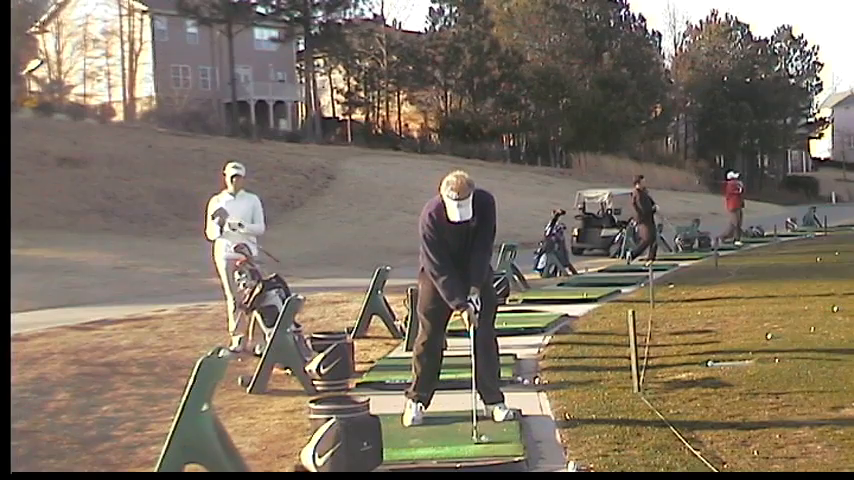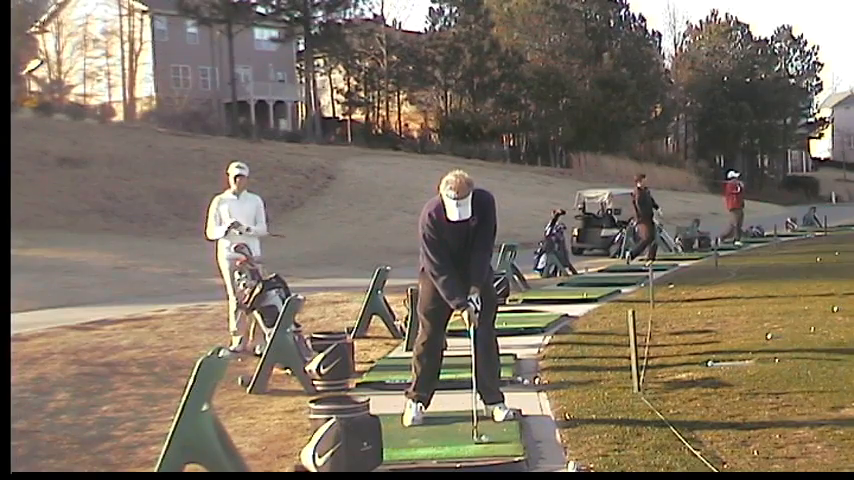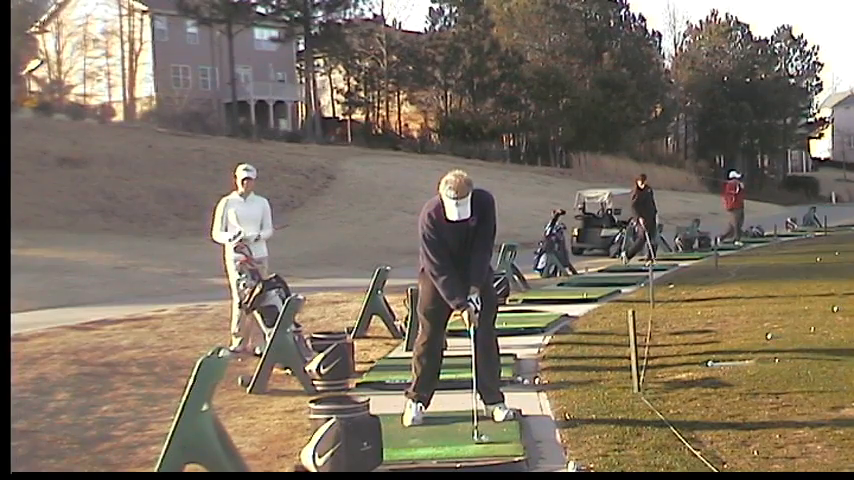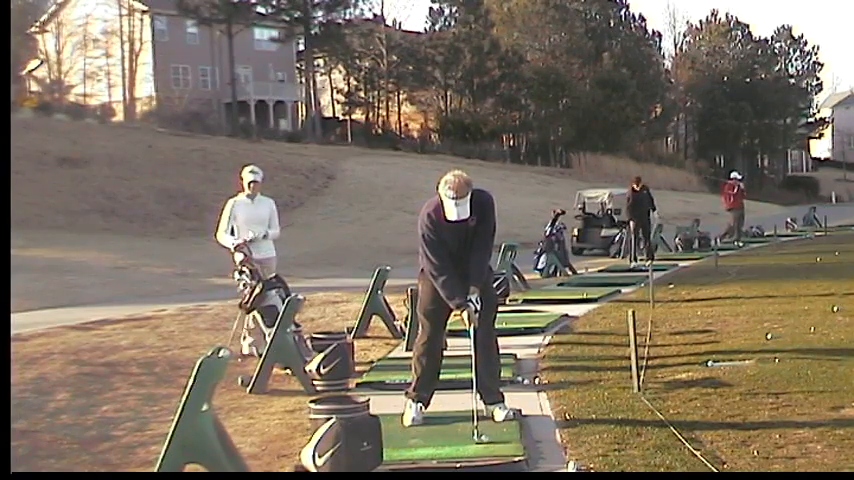
dt=0.5s
person 1, frame 1
left shoulder: (485, 203)
right shoulder: (431, 215)
left elbow: (483, 249)
right elbow: (438, 267)
left wrist: (474, 291)
right wrist: (460, 305)
left hip: (477, 273)
right hip: (438, 276)
left knee: (485, 335)
right knee: (429, 336)
left ankle: (493, 399)
right ankle: (416, 400)
person 1, frame 2
left shoulder: (485, 202)
right shoulder: (430, 215)
left elbow: (483, 248)
right elbow: (437, 267)
left wrist: (475, 290)
right wrist: (460, 304)
left hip: (477, 273)
right hip: (438, 276)
left knee: (485, 335)
right knee: (429, 336)
left ankle: (493, 399)
right ankle: (416, 399)
person 1, frame 3
left shoulder: (485, 202)
right shoulder: (430, 215)
left elbow: (483, 249)
right elbow: (437, 267)
left wrist: (475, 290)
right wrist: (460, 304)
left hip: (477, 273)
right hip: (438, 276)
left knee: (485, 335)
right knee: (429, 336)
left ankle: (493, 399)
right ankle: (416, 400)
person 1, frame 4
left shoulder: (484, 202)
right shoulder: (429, 215)
left elbow: (482, 249)
right elbow: (437, 267)
left wrist: (473, 291)
right wrist: (459, 304)
left hip: (477, 273)
right hip: (437, 277)
left knee: (485, 335)
right knee: (429, 335)
left ankle: (493, 399)
right ankle: (416, 400)
person 2, frame 1
left shoulder: (253, 200)
right shoulder: (216, 201)
left elbow: (260, 228)
right elbow: (210, 234)
left wrist: (238, 224)
right wrist: (219, 224)
left hip: (249, 255)
right hip: (225, 255)
right knee: (233, 298)
right ankle: (237, 341)
person 2, frame 2
left shoulder: (255, 201)
right shoulder: (219, 201)
left elbow: (262, 229)
right elbow: (210, 233)
left wrist: (245, 229)
right wrist: (226, 228)
left hip: (252, 255)
right hip: (228, 255)
right knee: (235, 298)
right ankle: (238, 340)
person 2, frame 3
left shoulder: (262, 203)
right shoulder: (226, 203)
left elbow: (269, 231)
right elbow: (216, 234)
left wrist: (255, 236)
right wrist: (232, 238)
left hip: (259, 257)
right hip: (236, 257)
right knee: (239, 300)
left ankle: (260, 342)
right ankle: (238, 342)
person 2, frame 4
left shoulder: (269, 203)
right shoulder: (234, 204)
left elbow: (276, 231)
right elbow: (221, 234)
left wrist: (260, 235)
right wrist: (235, 243)
left hip: (268, 256)
